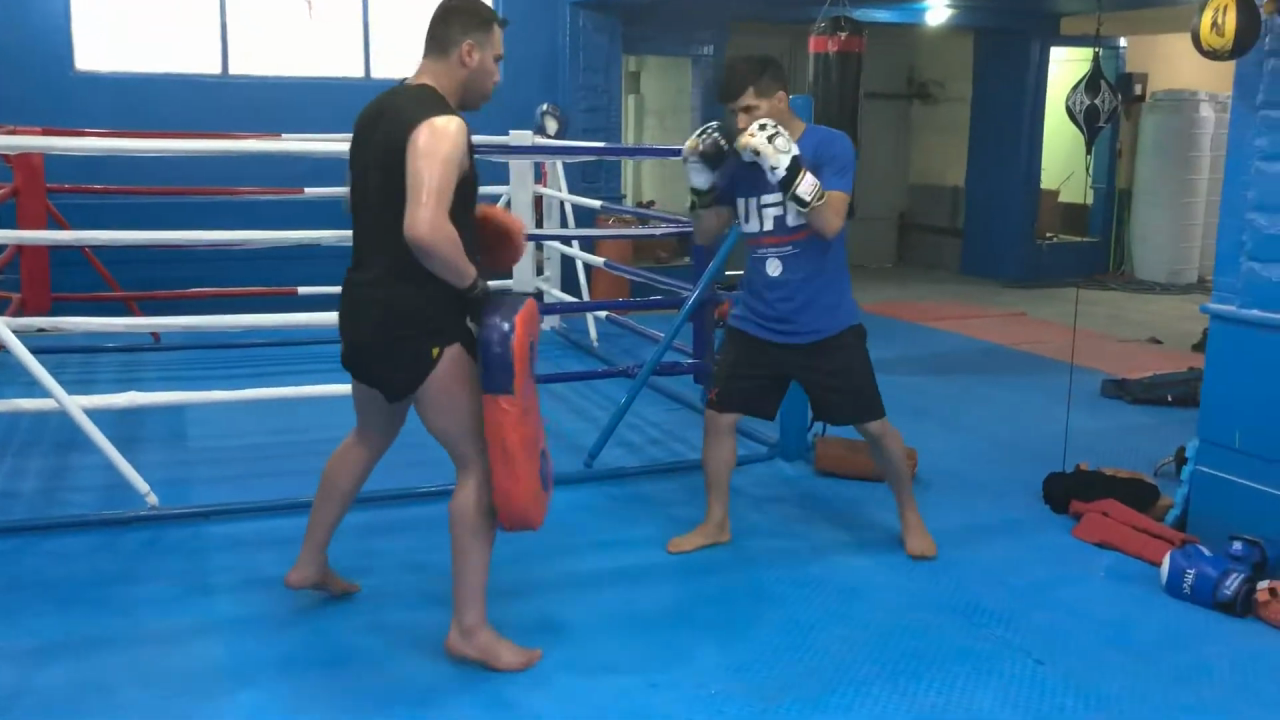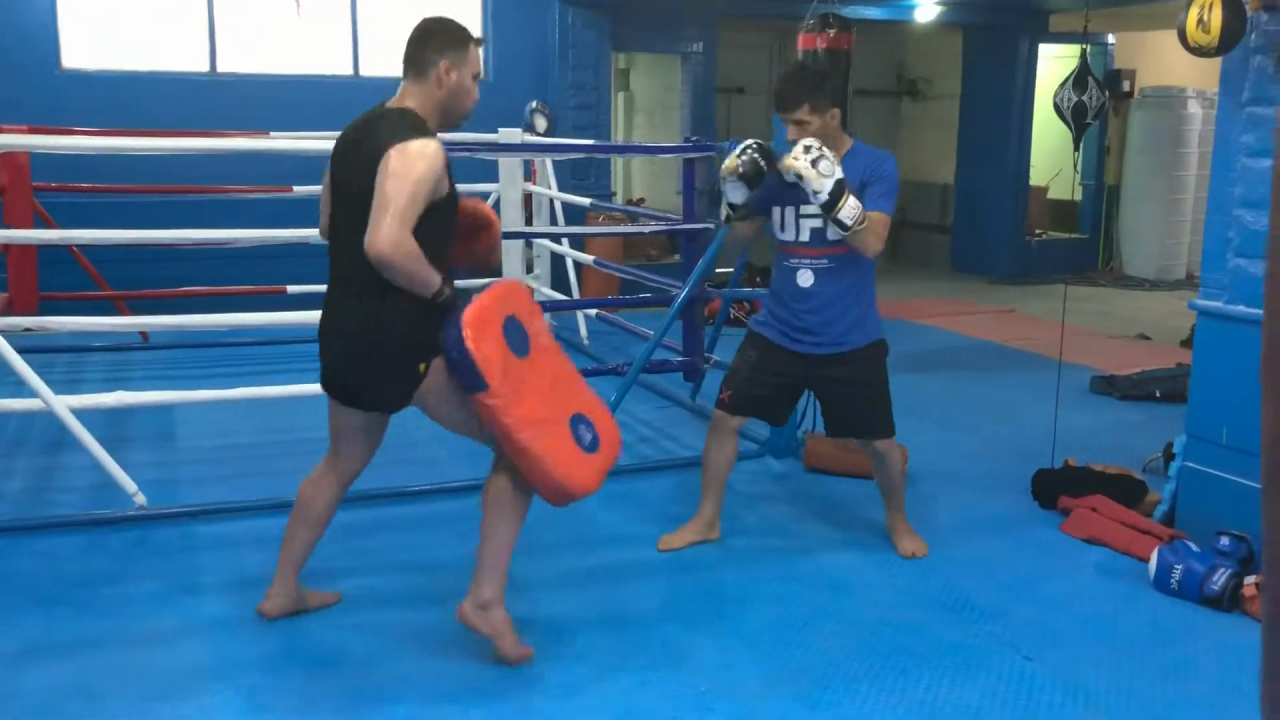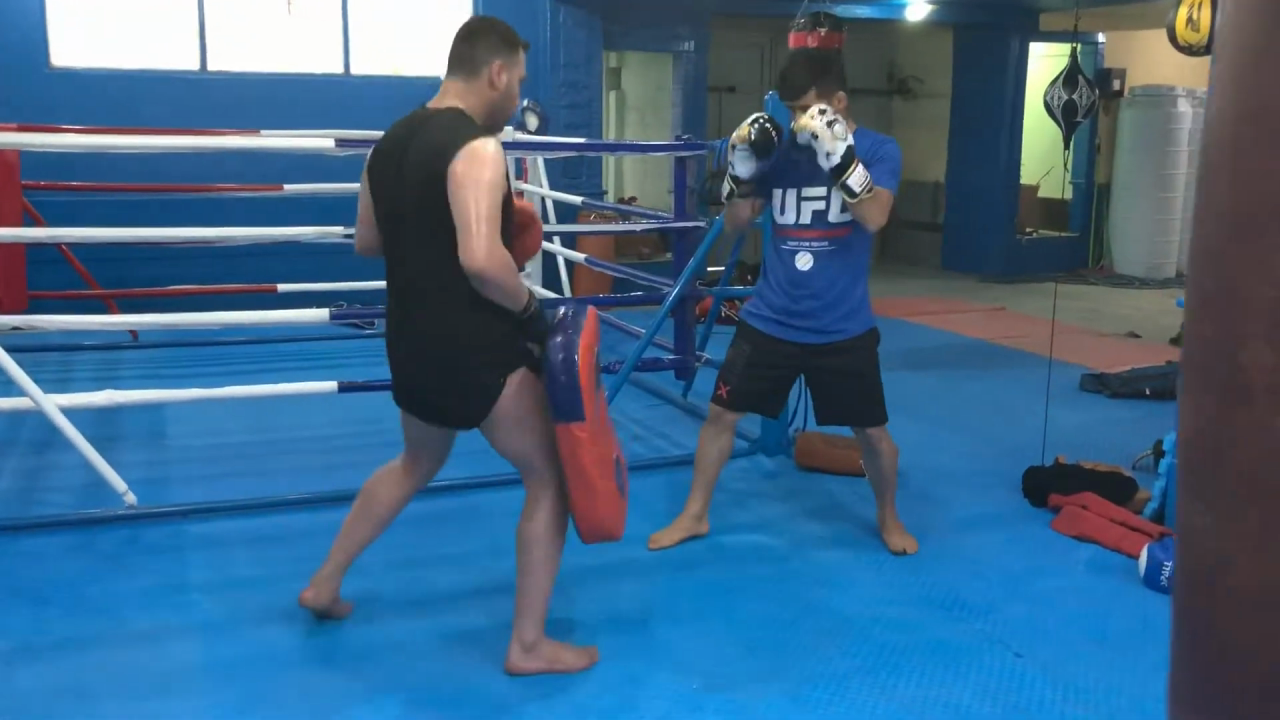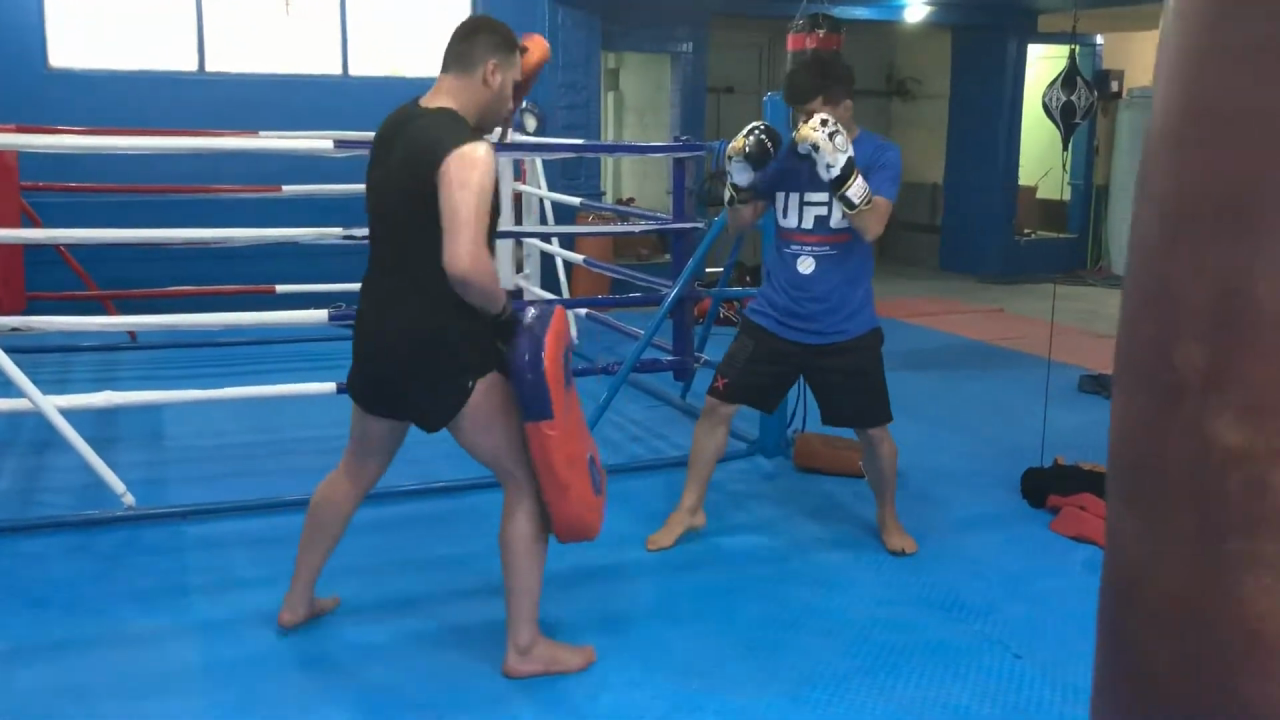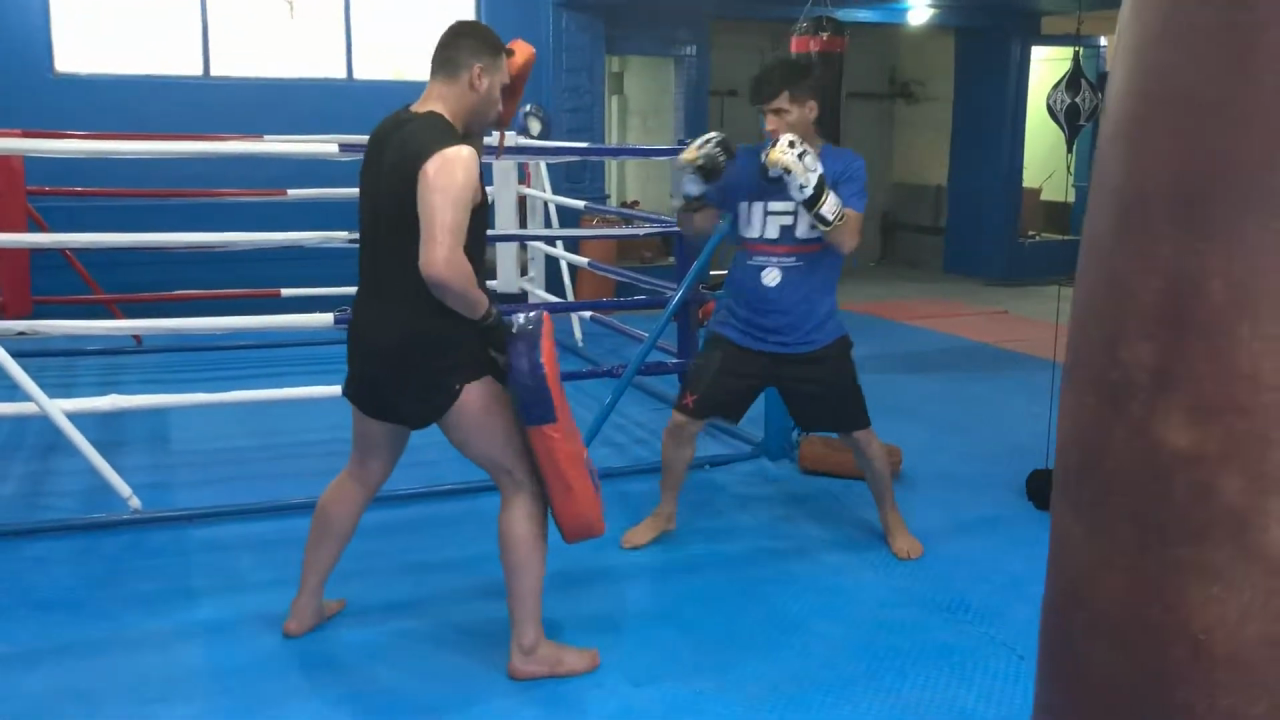
dt=0.3s
person 1, frame 1
left shoulder: (379, 110)
right shoulder: (442, 124)
right elbow: (425, 229)
right wrist: (474, 284)
left hip: (366, 309)
right hip: (419, 319)
left knee: (371, 438)
right knee: (479, 462)
left ankle: (311, 563)
right ankle: (470, 629)
person 1, frame 2
left shoulder: (359, 134)
right shoulder: (421, 148)
right elbow: (385, 245)
right wrist: (443, 290)
left hip: (347, 329)
right hip: (405, 335)
left knee: (345, 460)
left ankle: (284, 591)
right ankle: (486, 602)
person 1, frame 3
left shoulder: (390, 143)
right shoulder: (478, 148)
left elbow: (369, 242)
right elbow: (480, 260)
right wrist: (529, 307)
left hip: (411, 341)
right hip: (479, 347)
left knee: (416, 465)
right knee: (550, 478)
left ankle: (324, 585)
right ankle: (529, 644)
person 1, frame 4
left shoulder: (397, 127)
right shoulder: (468, 152)
right elbow: (463, 265)
right wrist: (503, 310)
left hip: (380, 336)
right hip: (447, 345)
left knee: (358, 470)
right knee: (526, 480)
left ankle: (297, 600)
right ankle: (526, 646)
person 1, frame 5
left shoulder: (390, 132)
right shoulder: (453, 155)
right elbow: (440, 267)
left wrist: (484, 124)
right wrist: (490, 316)
left hip: (375, 338)
right hip: (438, 351)
left knee: (362, 473)
right knee: (523, 480)
left ankle: (304, 606)
right ankle: (530, 647)
person 2, frame 1
left shoulder: (832, 146)
right shoulder: (739, 158)
left elbow: (830, 222)
right elbow: (704, 236)
left wrist: (786, 165)
right wrist: (700, 181)
left hip: (827, 326)
right hip: (756, 325)
left knee: (874, 425)
right knee: (718, 418)
left ankle: (910, 514)
right ankle: (715, 522)
person 2, frame 2
left shoulder: (876, 166)
right shoulder: (780, 166)
left elbow: (871, 243)
right elbow: (737, 240)
left wrist: (829, 187)
right wrist: (737, 193)
left hip: (849, 340)
right hip: (778, 332)
left knee: (879, 442)
right knee: (725, 419)
left ankle: (898, 521)
right ankle: (706, 519)
person 2, frame 3
left shoulder: (878, 149)
right shoulder: (782, 149)
left elbow: (874, 218)
right elbow: (734, 224)
left wrist: (840, 153)
right wrist: (742, 167)
left hip: (843, 328)
right hip: (770, 321)
left knee: (872, 430)
right knee: (722, 413)
left ankle: (888, 517)
right ankle: (695, 515)
person 2, frame 4
left shoulder: (880, 154)
right shoulder: (784, 151)
left elbow: (871, 227)
right elbow: (739, 225)
left wrist: (837, 164)
right wrist: (740, 175)
left hip: (845, 329)
right hip: (773, 320)
left knee: (873, 429)
right knee: (717, 405)
left ankle: (888, 518)
right ankle: (689, 510)
person 2, frame 5
left shoulder: (844, 166)
right shoulder: (746, 161)
left elbow: (846, 241)
right elbow: (694, 231)
left wrist: (810, 182)
right wrist: (695, 184)
left hip: (812, 339)
right hip: (739, 333)
left knee: (858, 434)
right knee: (683, 422)
left ankle: (892, 520)
right ankle: (663, 513)
